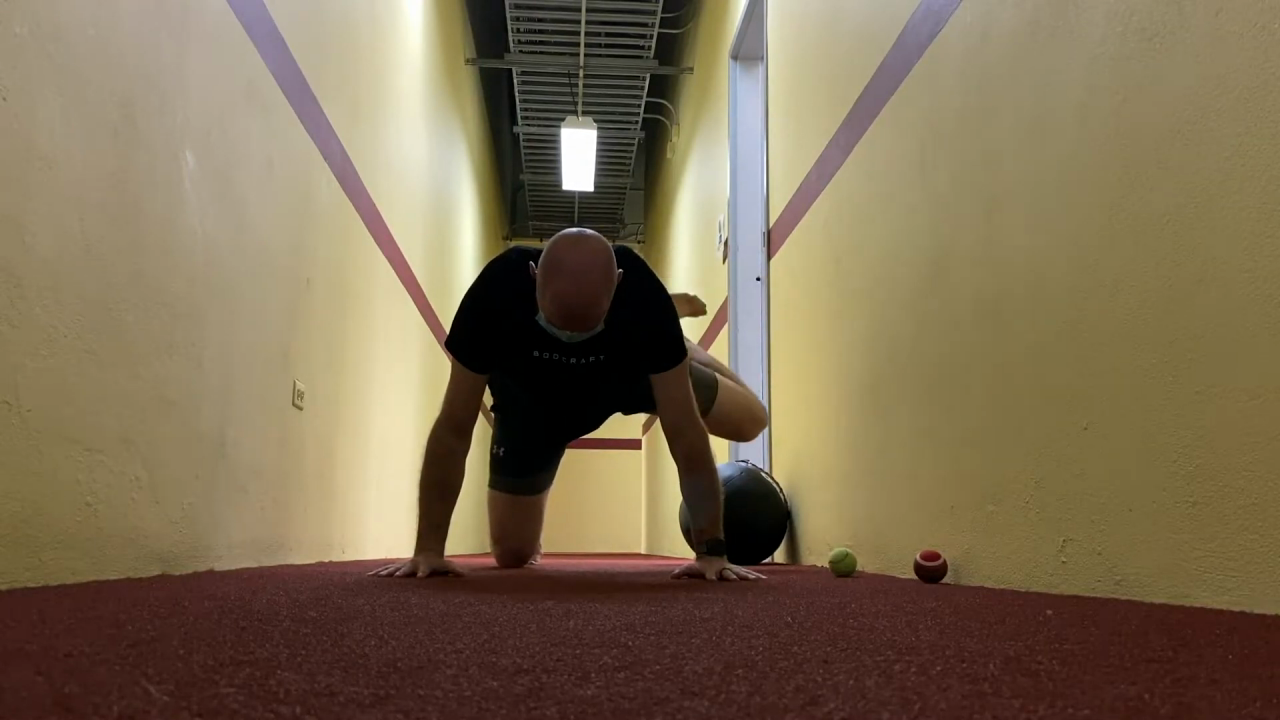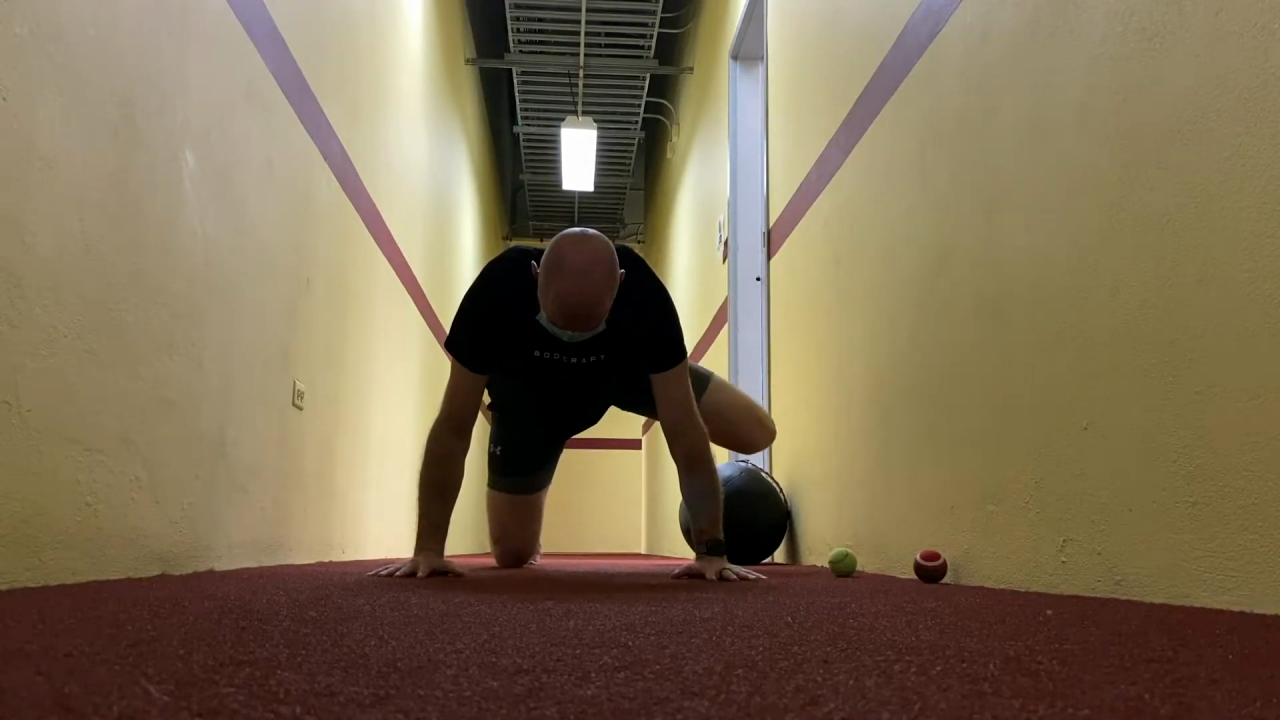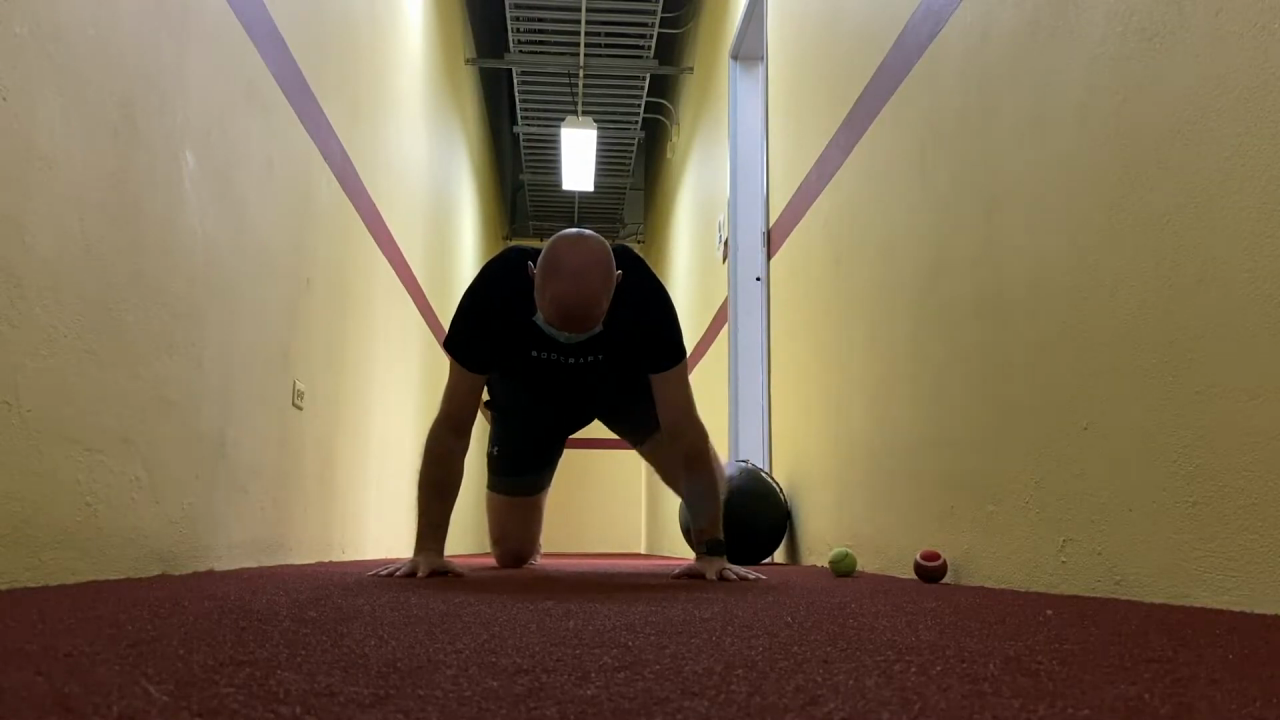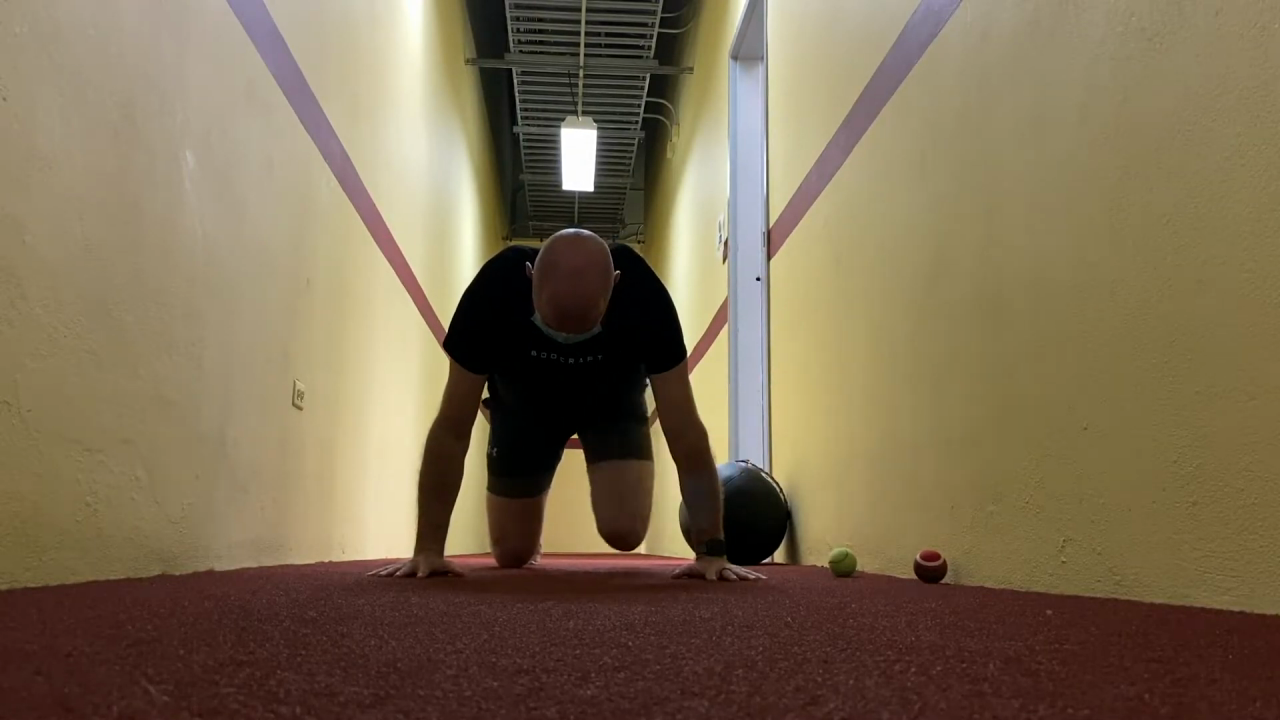
dt=0.2s
person 1, frame 1
left shoulder: (642, 293)
right shoulder: (497, 289)
left elbow: (685, 430)
right elbow: (454, 428)
left wrist: (711, 550)
right wrist: (428, 548)
left hip: (625, 373)
right hip: (529, 402)
left knee: (749, 422)
right knee: (513, 554)
person 1, frame 2
left shoulder: (644, 294)
right shoulder: (498, 288)
left elbow: (684, 427)
right elbow: (453, 428)
left wrist: (710, 550)
right wrist: (428, 549)
left hip: (622, 373)
right hip: (527, 399)
left knee: (754, 433)
right knee: (512, 553)
person 1, frame 3
left shoulder: (642, 292)
right shoulder: (496, 288)
left elbow: (683, 428)
right elbow: (453, 428)
left wrist: (710, 550)
right wrist: (428, 549)
left hip: (618, 378)
right hip: (526, 399)
left knee: (714, 489)
right knee: (512, 555)
person 1, frame 4
left shoulder: (642, 292)
right shoulder: (495, 288)
left elbow: (683, 427)
right elbow: (453, 429)
left wrist: (710, 551)
right wrist: (428, 549)
left hip: (611, 396)
right hip: (525, 404)
left knee: (623, 530)
right knee: (512, 555)
right ankle: (528, 506)
